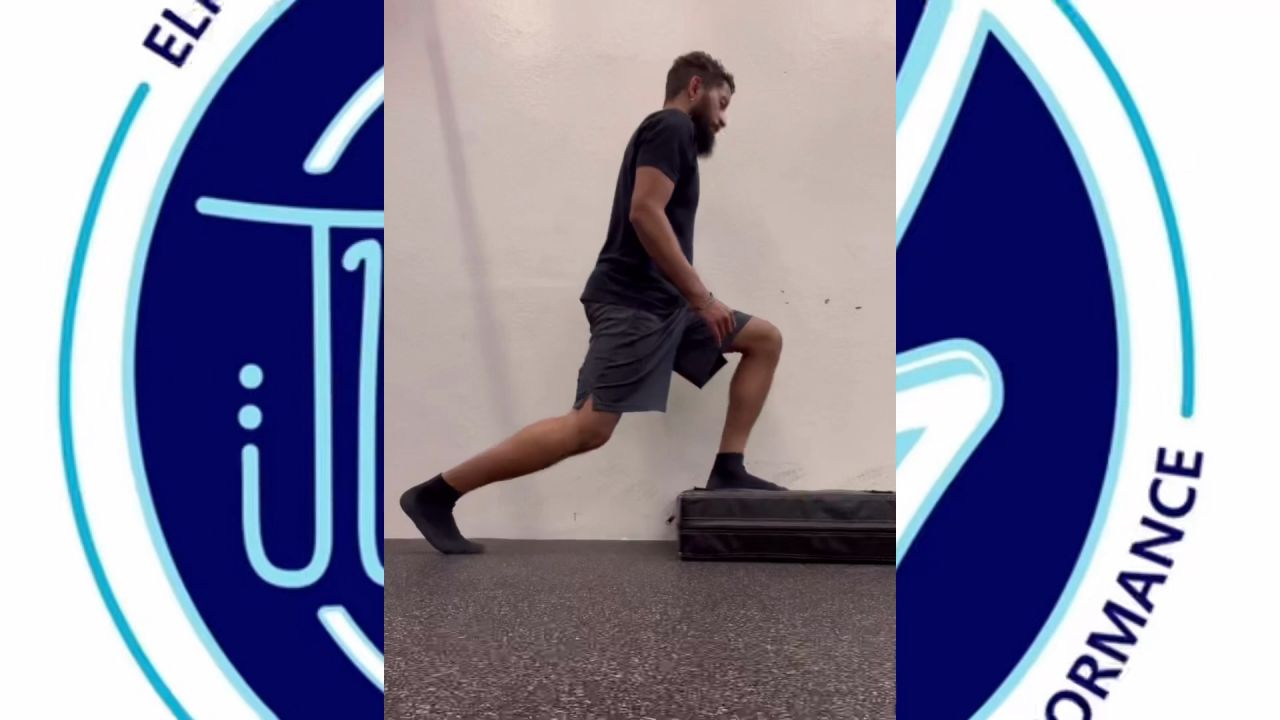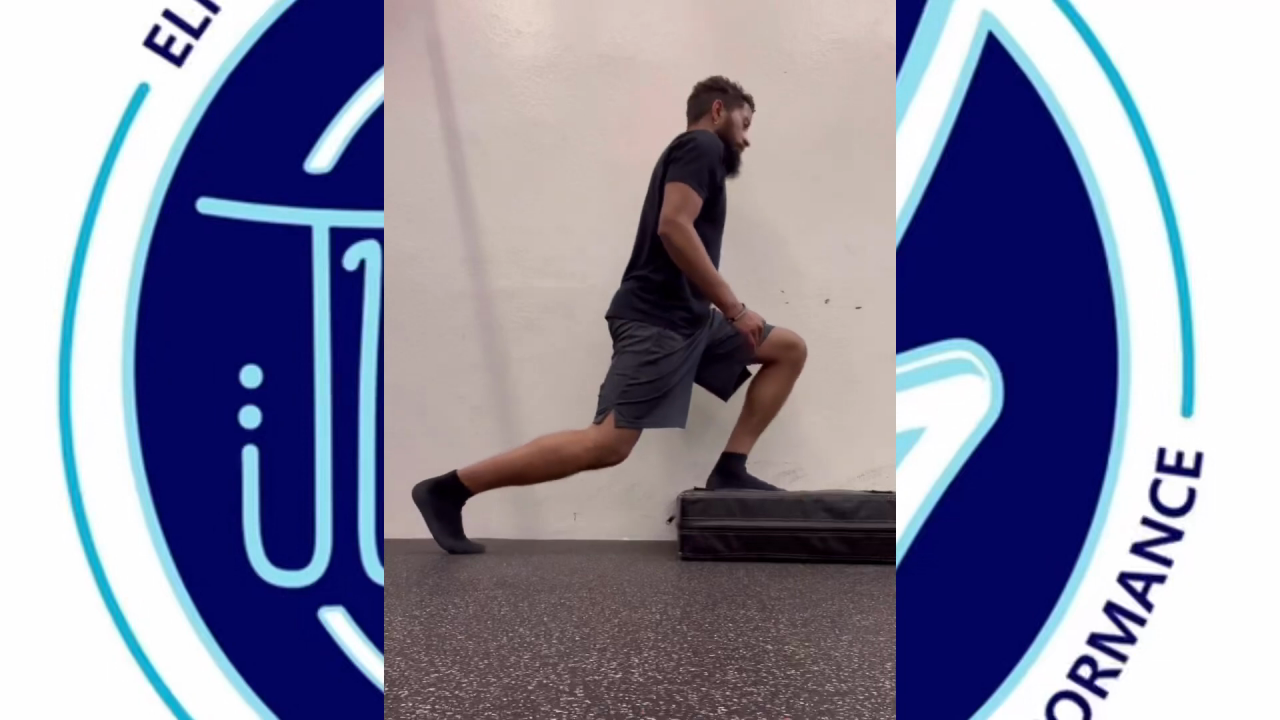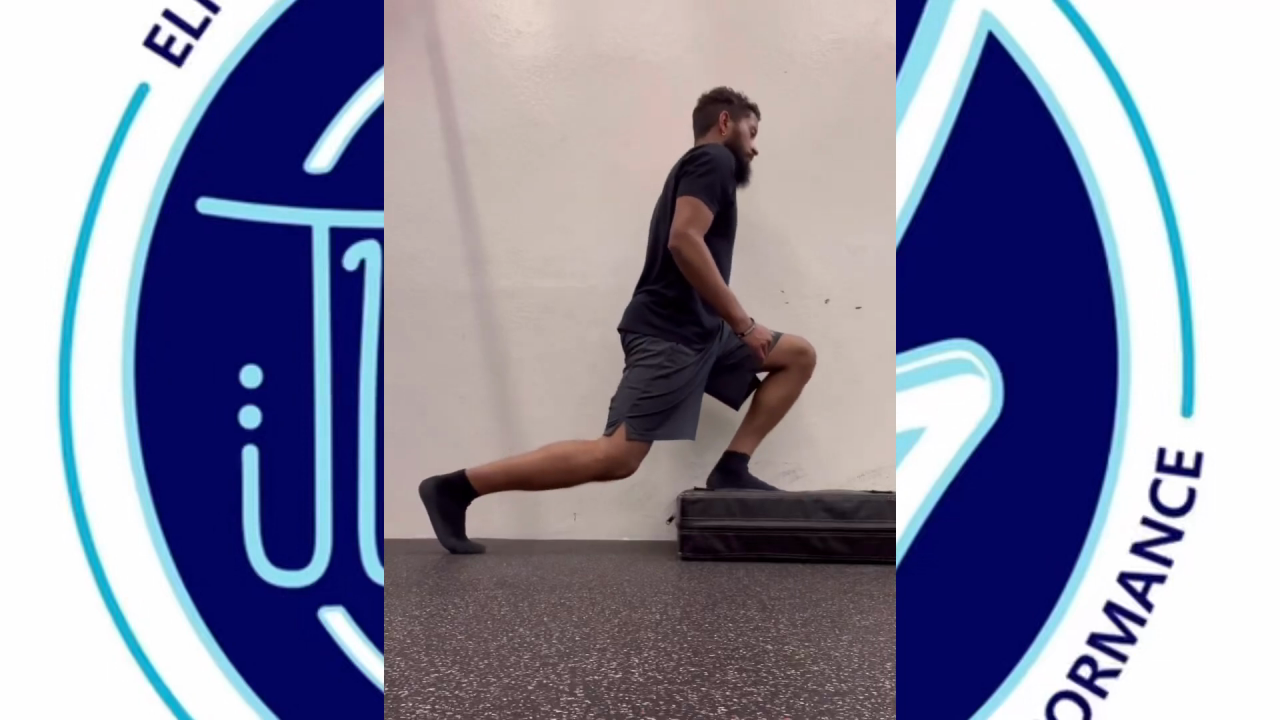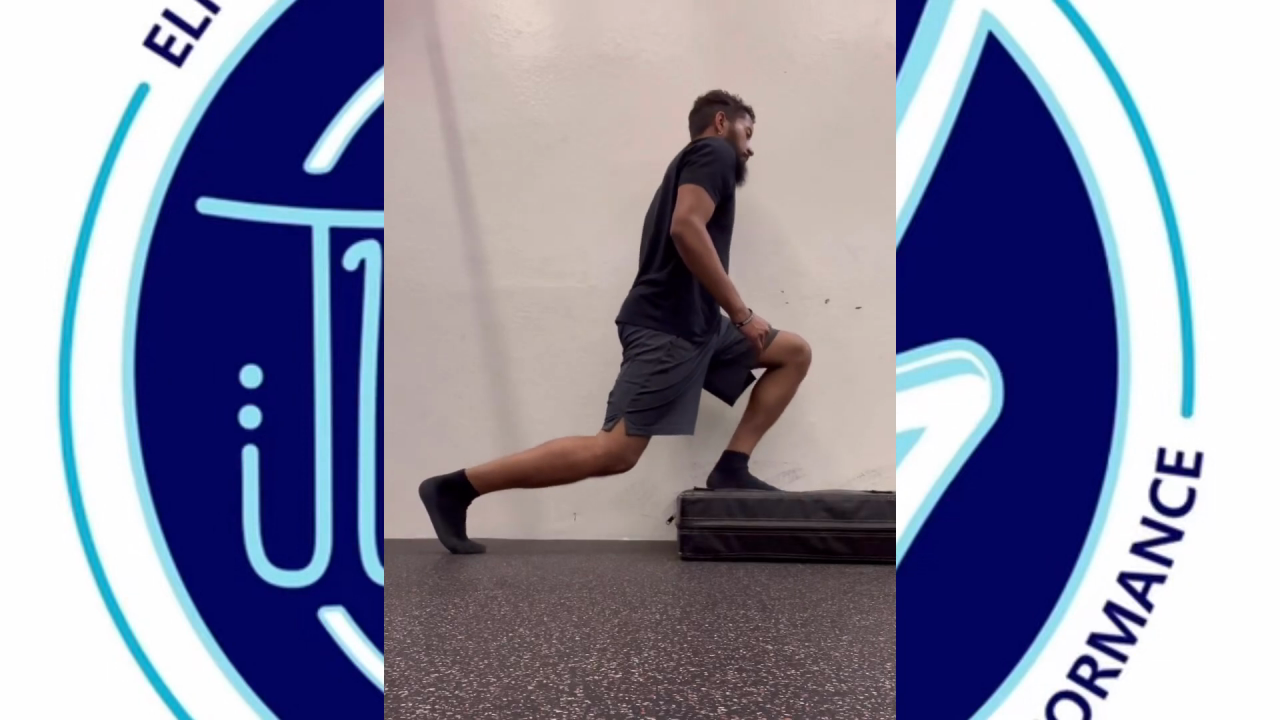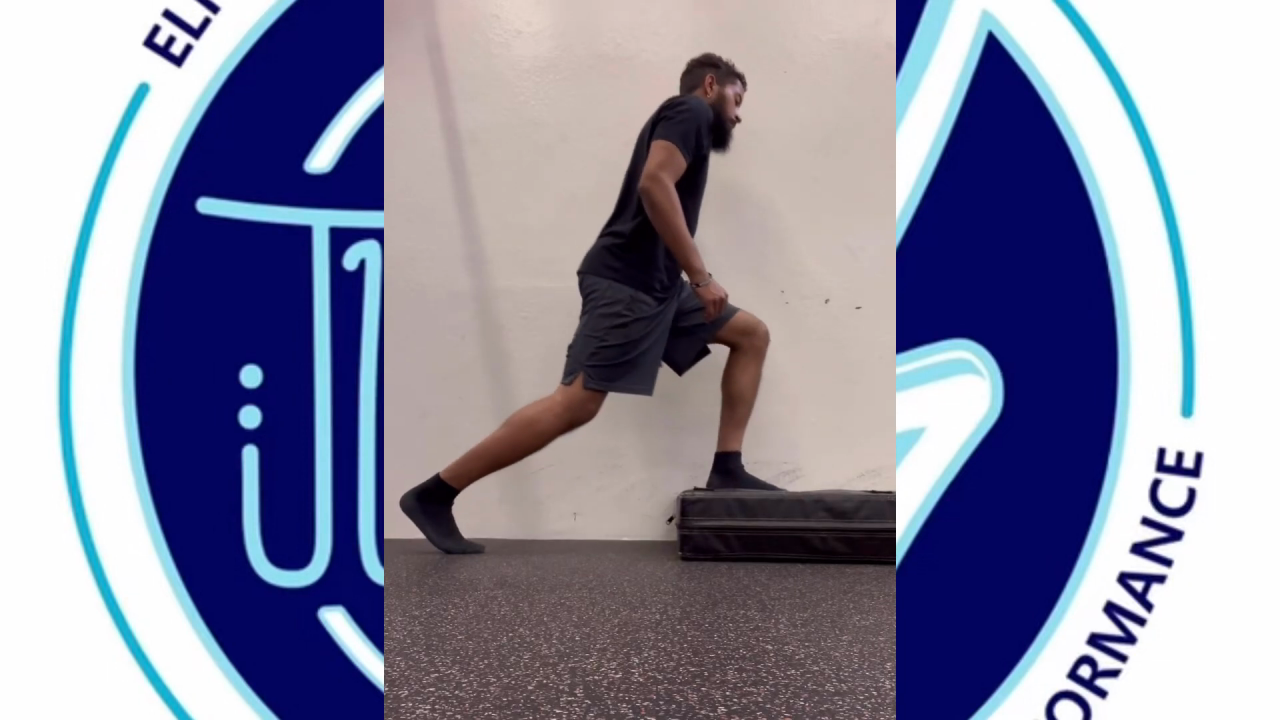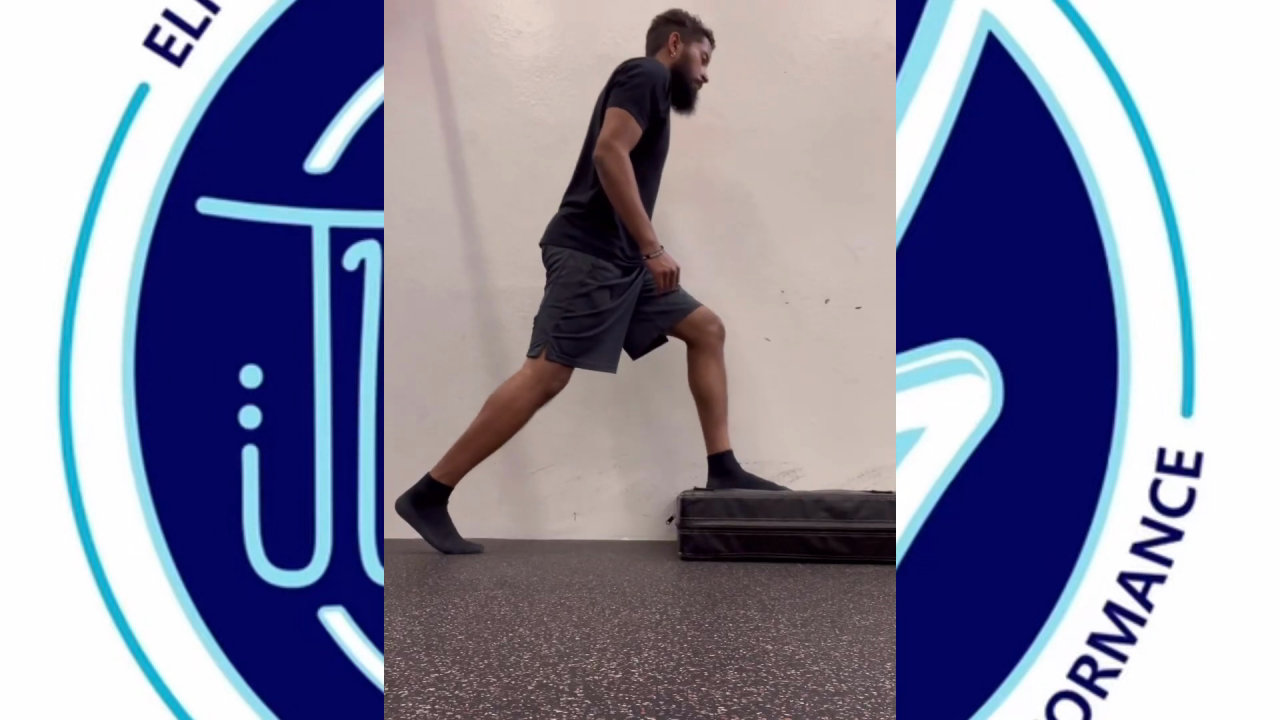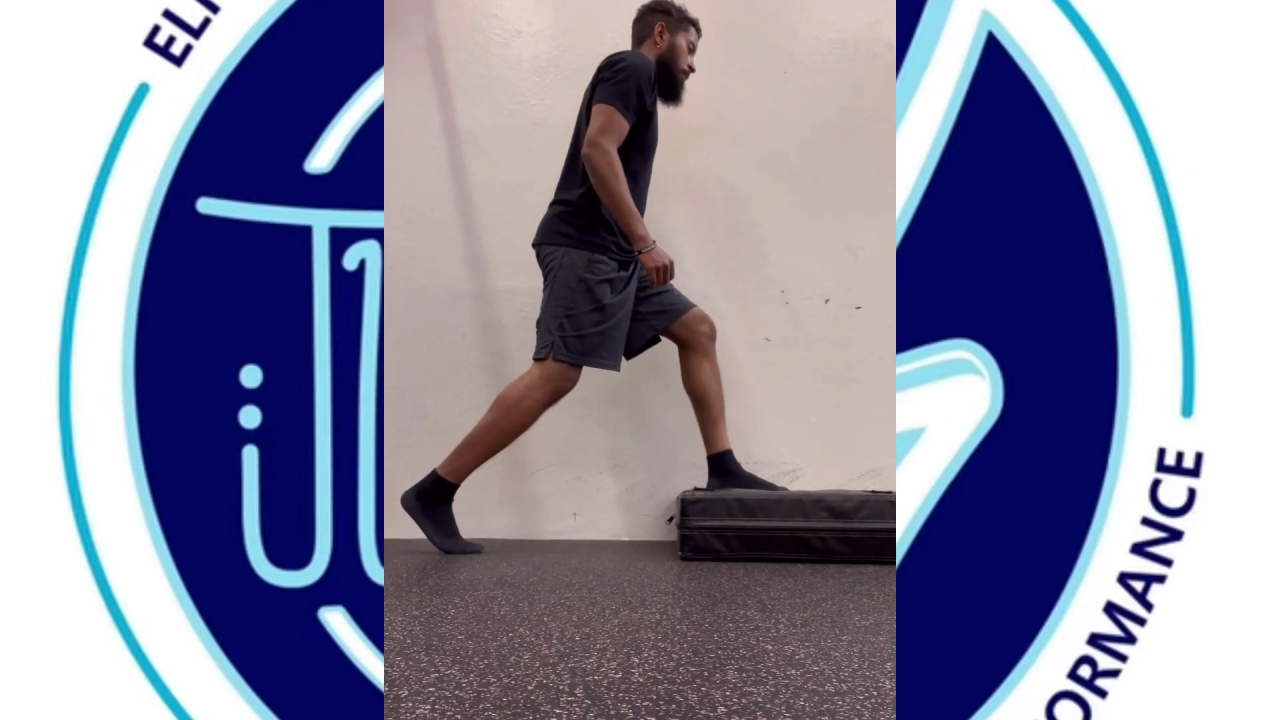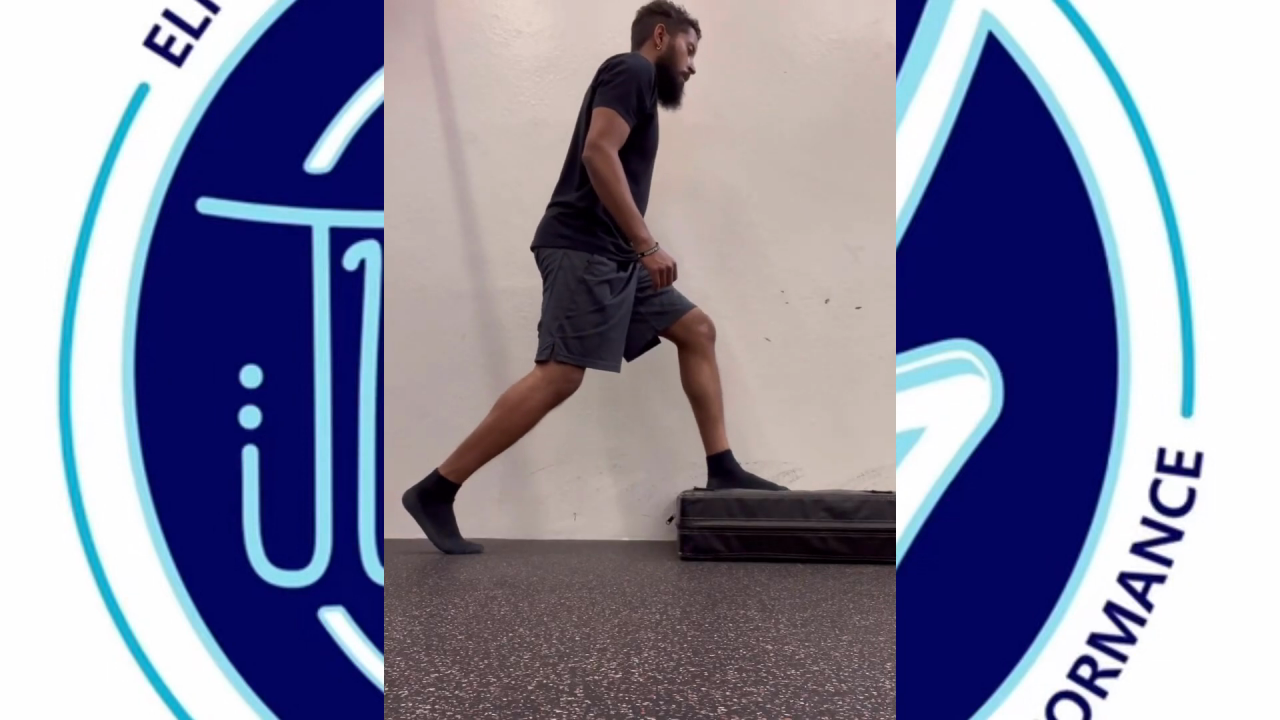
dt=0.4s
person 1, frame 1
left shoulder: (671, 135)
right shoulder: (672, 126)
right elbow: (644, 212)
right wrist: (702, 297)
left hip: (663, 301)
right hip: (634, 302)
left knee: (765, 339)
right knee: (589, 428)
left ankle: (728, 470)
right ankle: (435, 494)
person 1, frame 2
left shoulder: (695, 155)
right shoulder: (701, 145)
right elbow: (674, 227)
right wrist: (734, 306)
left hip: (686, 317)
right hip: (657, 319)
left knee: (790, 349)
right knee: (607, 445)
left ankle: (731, 470)
right ankle: (447, 490)
person 1, frame 3
left shoulder: (700, 168)
right shoulder: (713, 160)
right elbow: (684, 241)
right wrist: (743, 323)
left hip: (697, 330)
right hip: (670, 334)
left knee: (799, 355)
right knee: (616, 457)
left ankle: (732, 468)
right ankle: (455, 487)
person 1, frame 4
left shoulder: (696, 165)
right shoulder: (713, 152)
right elbow: (687, 229)
right wrist: (742, 312)
left hip: (695, 324)
right hip: (668, 326)
left knee: (795, 352)
right knee: (614, 452)
left ankle: (732, 468)
right ankle: (454, 488)
person 1, frame 5
left shoulder: (684, 123)
right shoulder: (690, 109)
right elbow: (655, 185)
right wrist: (702, 275)
left hip: (657, 283)
right hip: (628, 281)
left knee: (752, 333)
right knee: (576, 403)
left ankle: (726, 469)
right ankle: (434, 494)
person 1, frame 6
left shoulder: (651, 88)
right shoulder: (646, 73)
right elbow: (608, 153)
right wrist: (653, 247)
left hip: (620, 257)
right hip: (590, 249)
left knee: (707, 330)
right knee: (547, 374)
left ankle: (723, 469)
right ankle: (428, 495)
person 1, frame 7
left shoulder: (637, 81)
right shoulder: (632, 67)
right elbow: (597, 149)
right wrist: (645, 241)
left hip: (613, 253)
right hip: (584, 246)
left knee: (698, 330)
right knee: (555, 373)
left ankle: (723, 469)
right ankle: (433, 492)
person 1, frame 8
left shoulder: (637, 85)
right shoulder: (632, 70)
right elbow: (598, 153)
right wrist: (647, 244)
left hip: (611, 254)
right hip: (583, 248)
left knee: (697, 331)
right knee: (558, 376)
left ankle: (722, 469)
right ankle: (435, 491)
